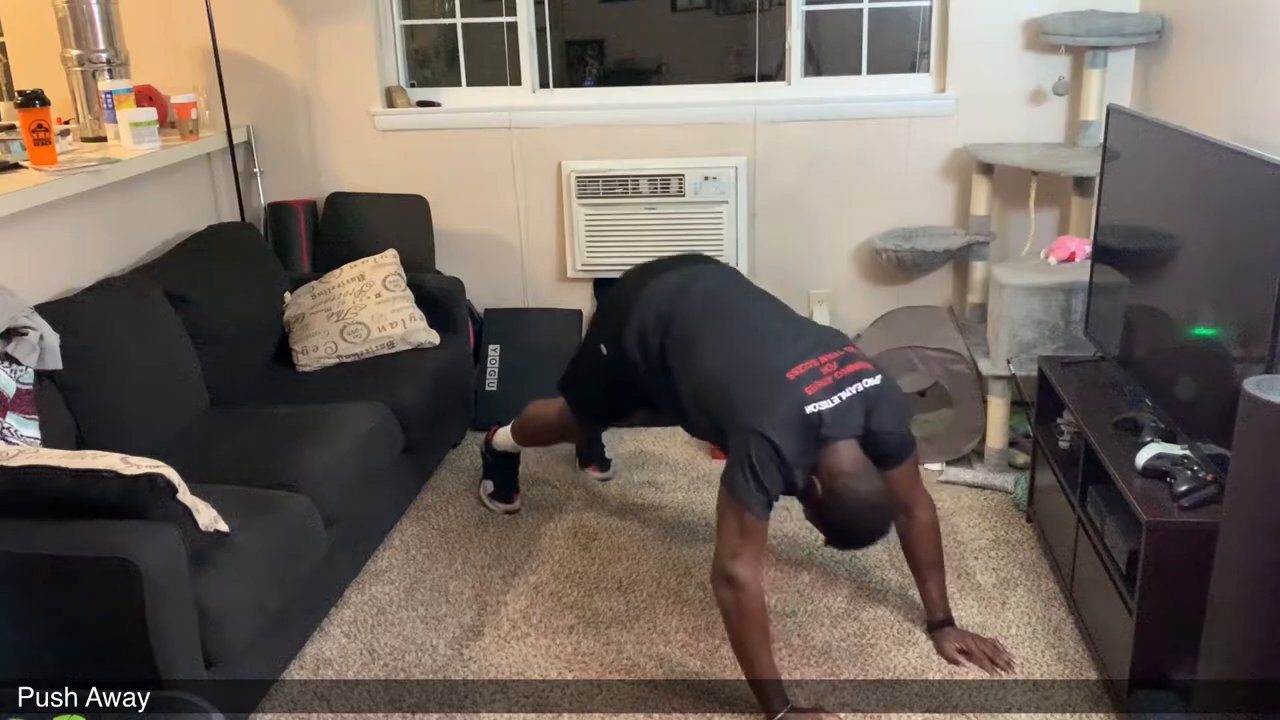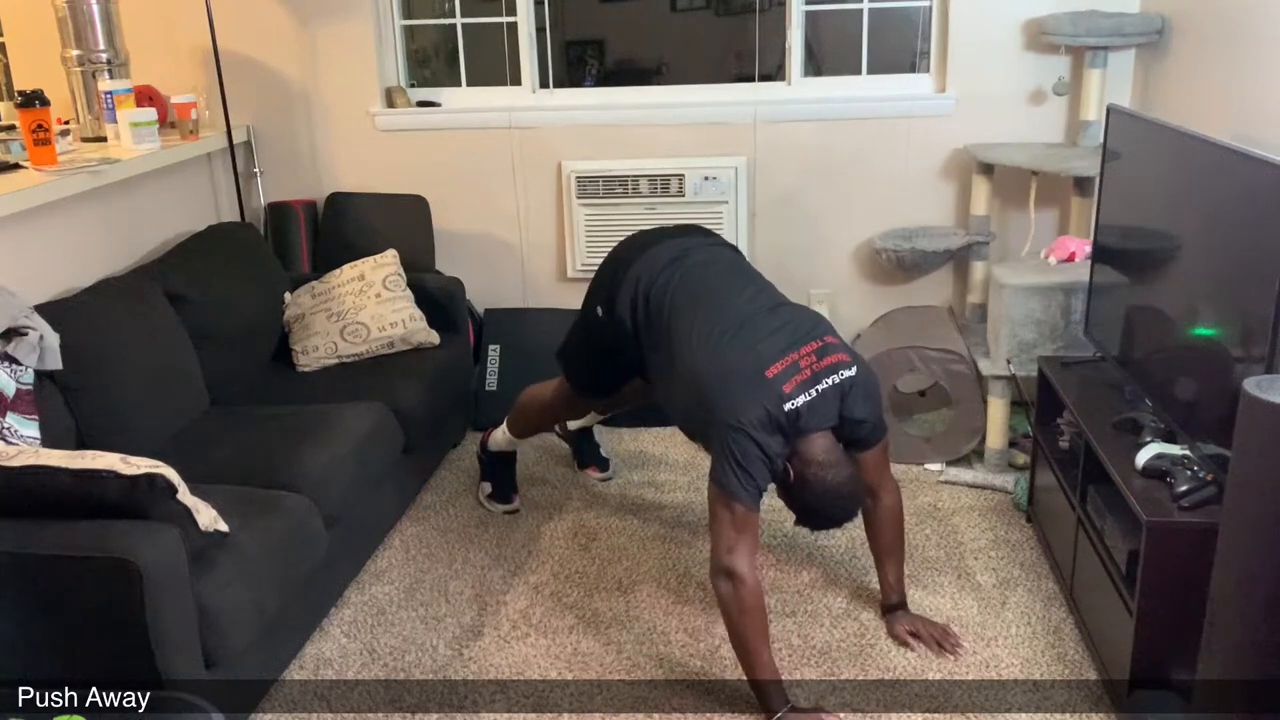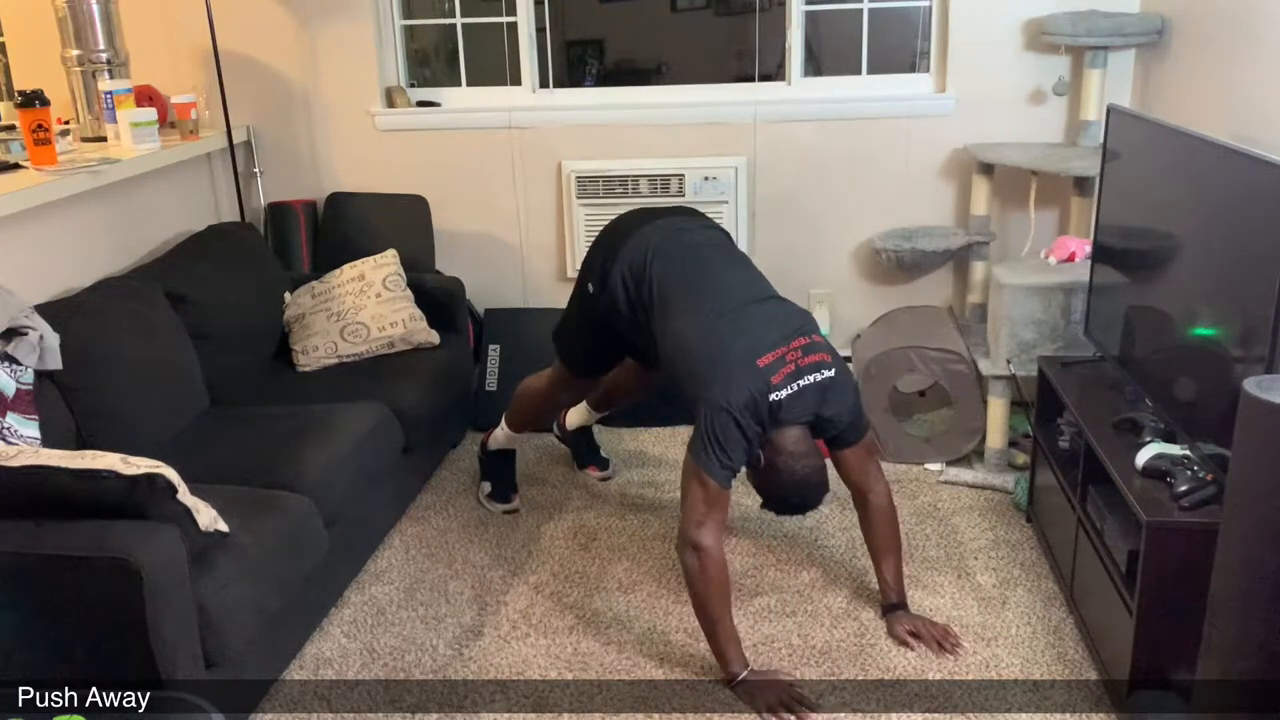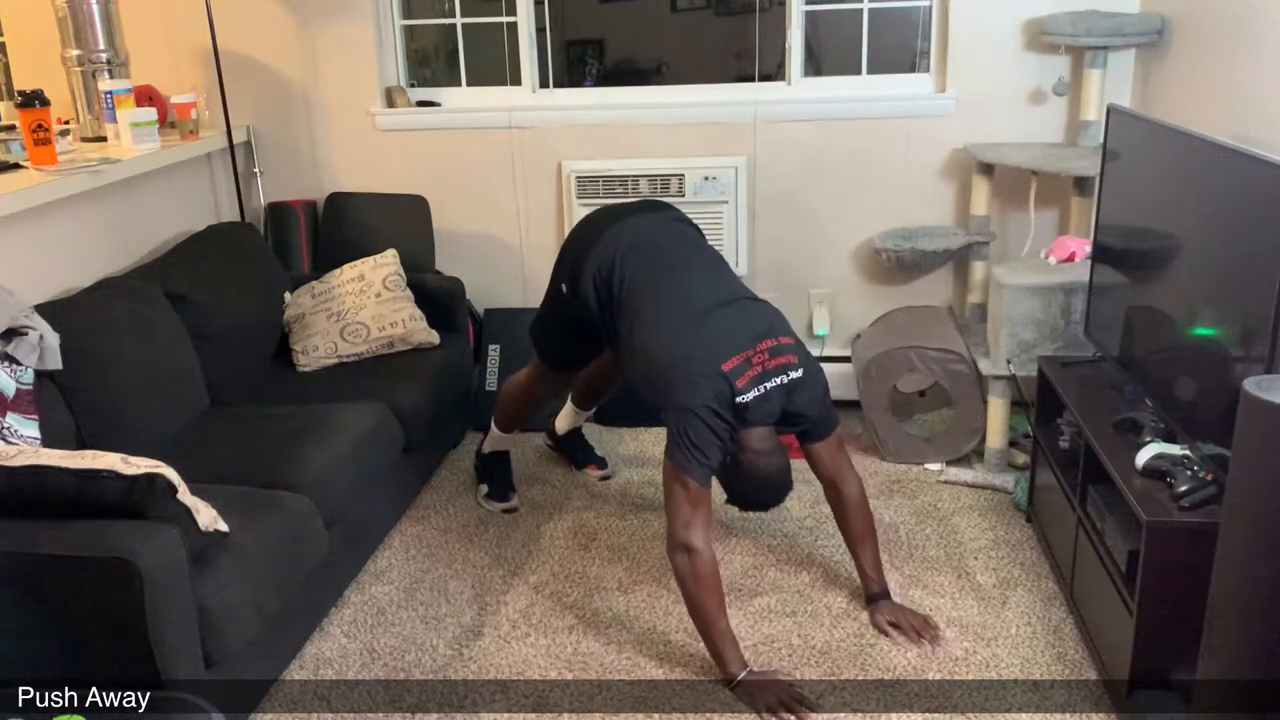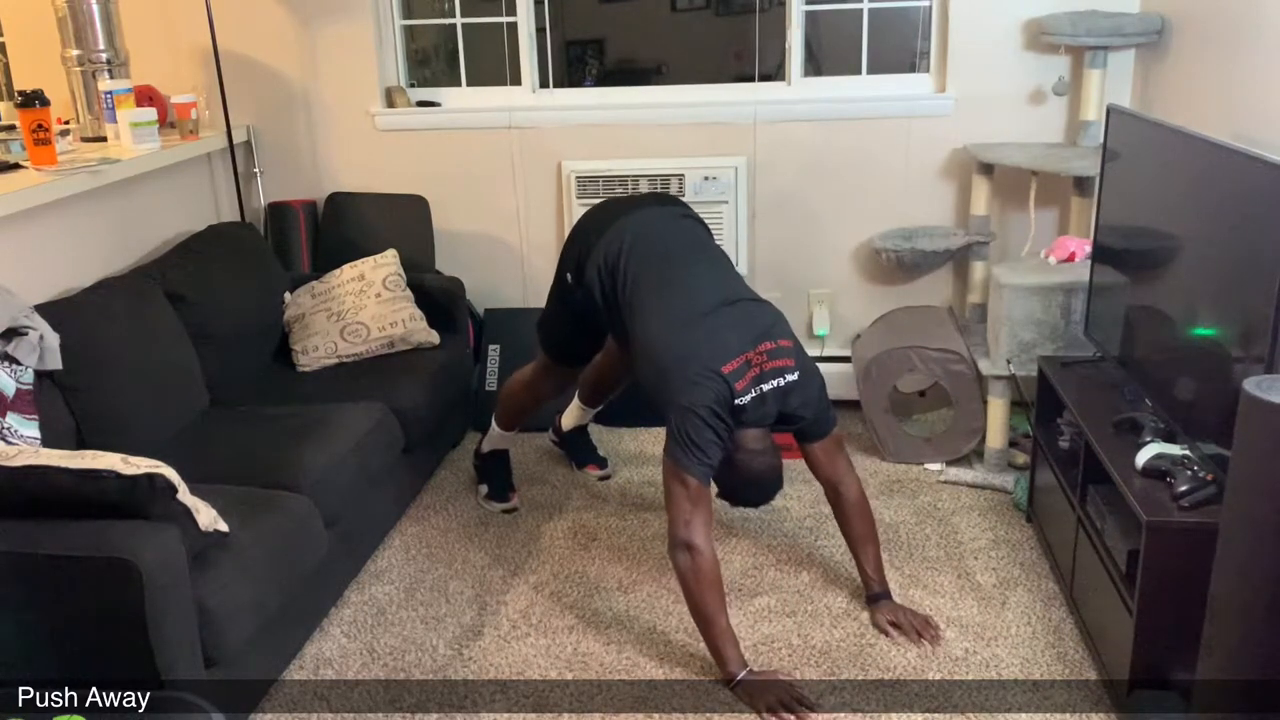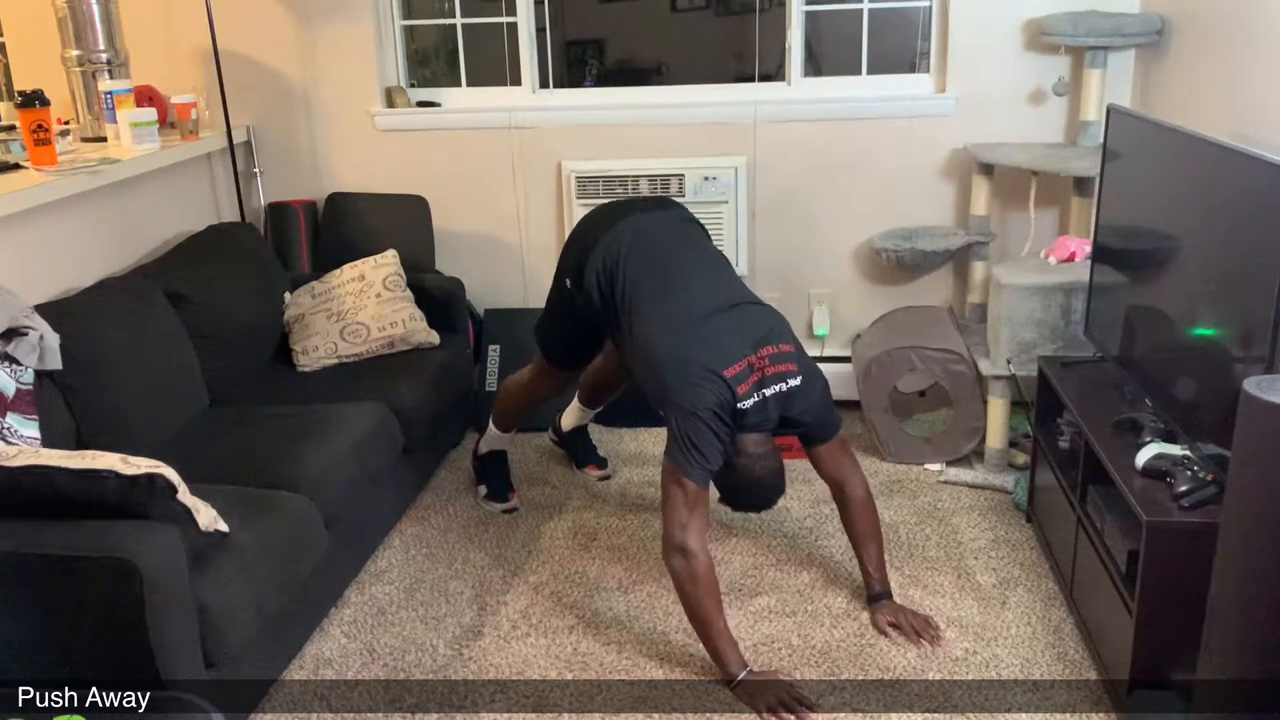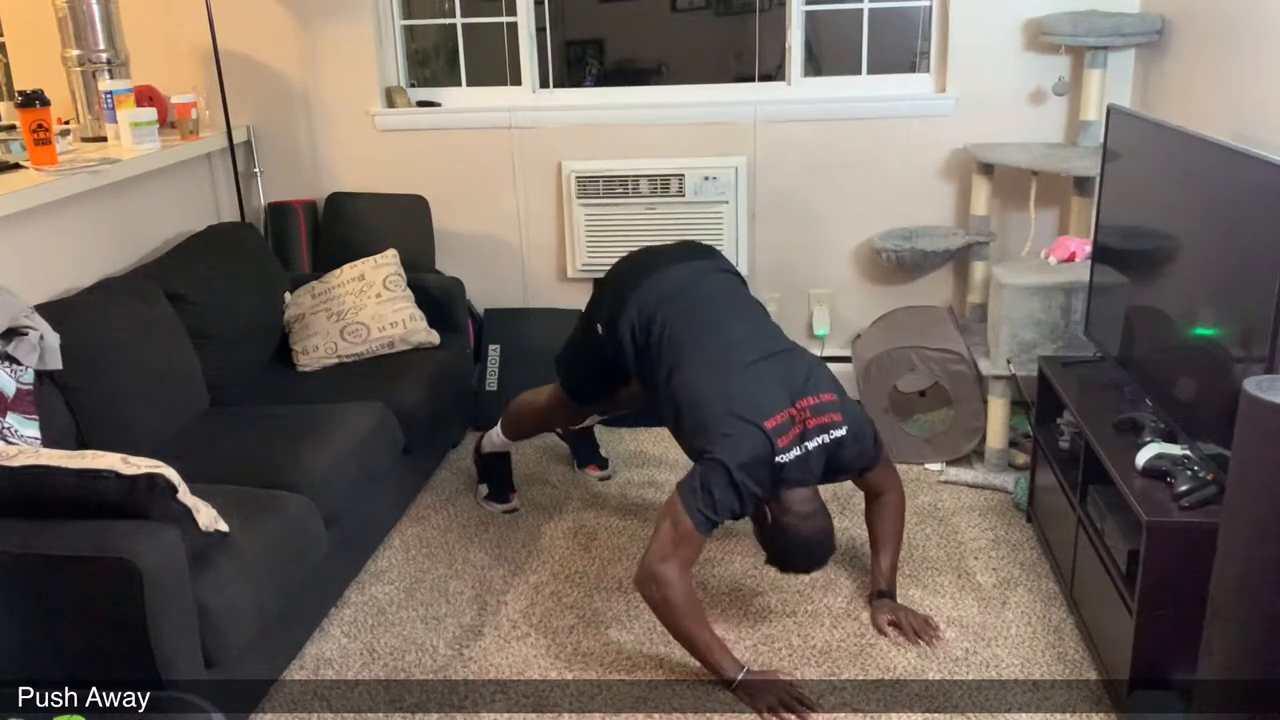
dt=0.5s
person 1, frame 1
left shoulder: (878, 399)
right shoulder: (772, 438)
left elbow: (915, 507)
right elbow: (736, 575)
left wrist: (942, 624)
left hip: (705, 283)
right hip: (644, 308)
left knee: (615, 409)
right knee: (578, 417)
left ankle: (588, 437)
right ankle: (502, 445)
person 1, frame 2
left shoulder: (856, 384)
right shoulder: (750, 425)
left elbow: (882, 492)
right elbow: (733, 569)
left wrist: (896, 606)
left hip: (702, 254)
right hip: (637, 277)
left knee: (648, 380)
right knee: (575, 393)
left ankle: (578, 426)
right ankle: (498, 445)
person 1, frame 3
left shoulder: (832, 383)
right shoulder: (732, 408)
left elbow: (872, 489)
right elbow: (700, 543)
left wrist: (895, 605)
right wrist: (739, 674)
left hip: (692, 236)
right hip: (629, 256)
left knee: (641, 371)
right knee: (571, 379)
left ankle: (574, 425)
right ankle: (499, 445)
person 1, frame 4
left shoulder: (801, 377)
right shoulder: (701, 405)
left elbow: (843, 482)
right elbow: (688, 545)
left wrist: (879, 596)
right wrist: (739, 675)
left hip: (663, 228)
right hip: (599, 252)
left knee: (616, 357)
right knee: (550, 374)
left ankle: (566, 429)
right ankle: (493, 449)
person 1, frame 5
left shoulder: (798, 379)
right shoulder: (699, 405)
left elbow: (842, 480)
right elbow: (689, 544)
left wrist: (879, 595)
right wrist: (738, 674)
left hip: (671, 223)
right hip: (604, 244)
left knee: (623, 355)
right knee: (557, 370)
left ankle: (571, 427)
right ankle: (493, 447)
person 1, frame 6
left shoulder: (801, 383)
right shoulder: (703, 409)
left elbow: (848, 481)
right elbow: (684, 548)
left wrist: (881, 595)
right wrist: (738, 675)
left hip: (669, 225)
right hip: (603, 248)
left knee: (623, 357)
right knee: (552, 373)
left ankle: (571, 426)
right ankle: (491, 446)
person 1, frame 7
left shoulder: (846, 430)
right shoulder: (739, 466)
left elbow: (886, 489)
right elbow: (658, 575)
left wrist: (883, 593)
right wrist: (738, 677)
left hip: (706, 272)
right hip: (636, 298)
left knee: (629, 390)
right knee: (566, 404)
left ankle: (579, 428)
right ankle: (494, 445)
